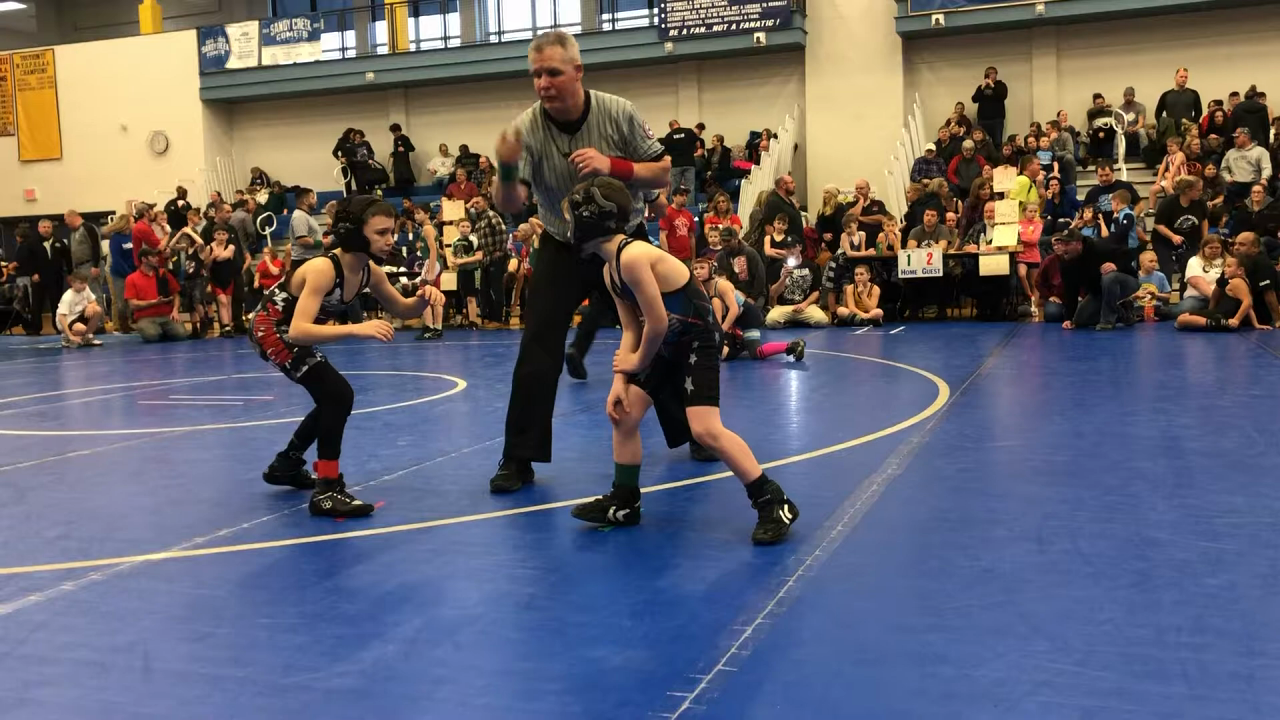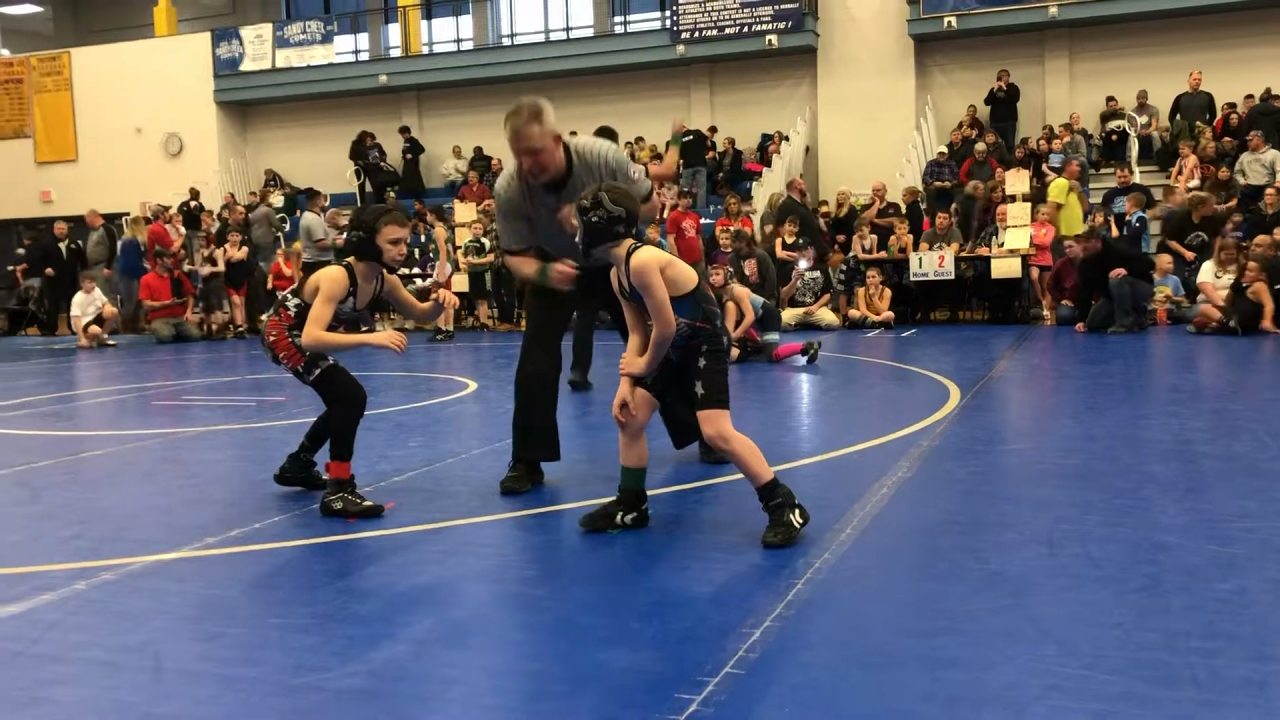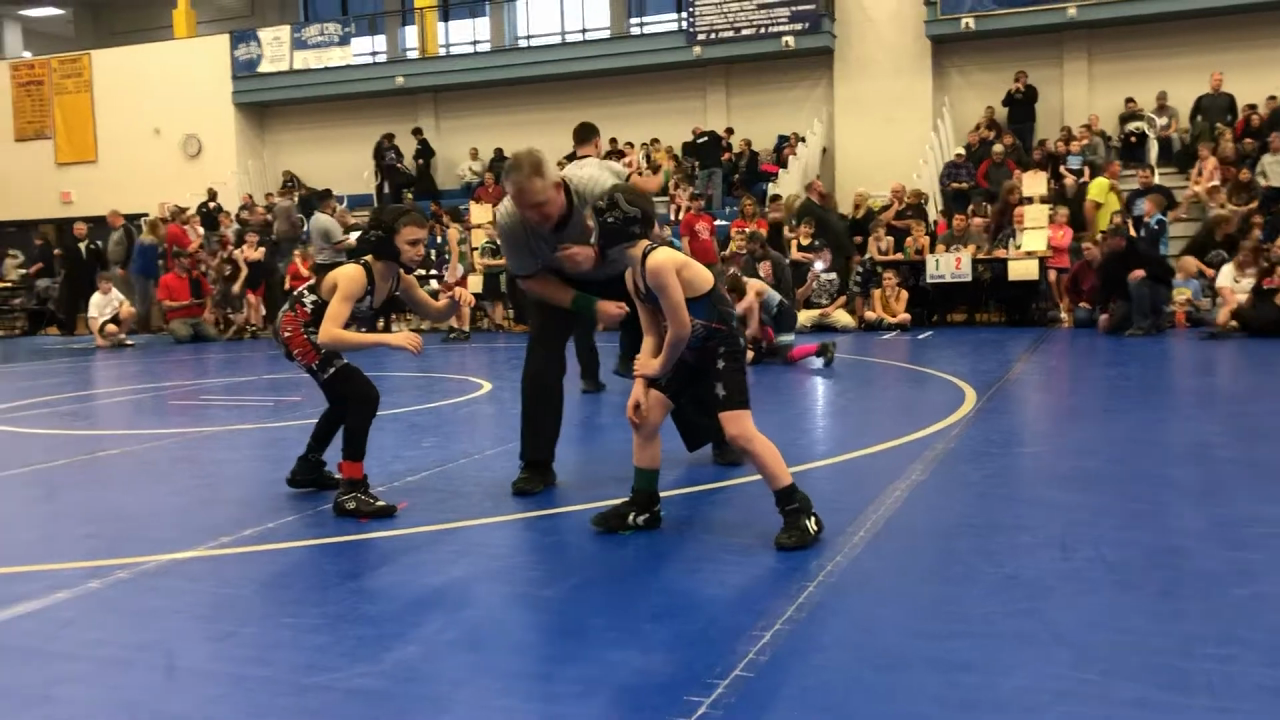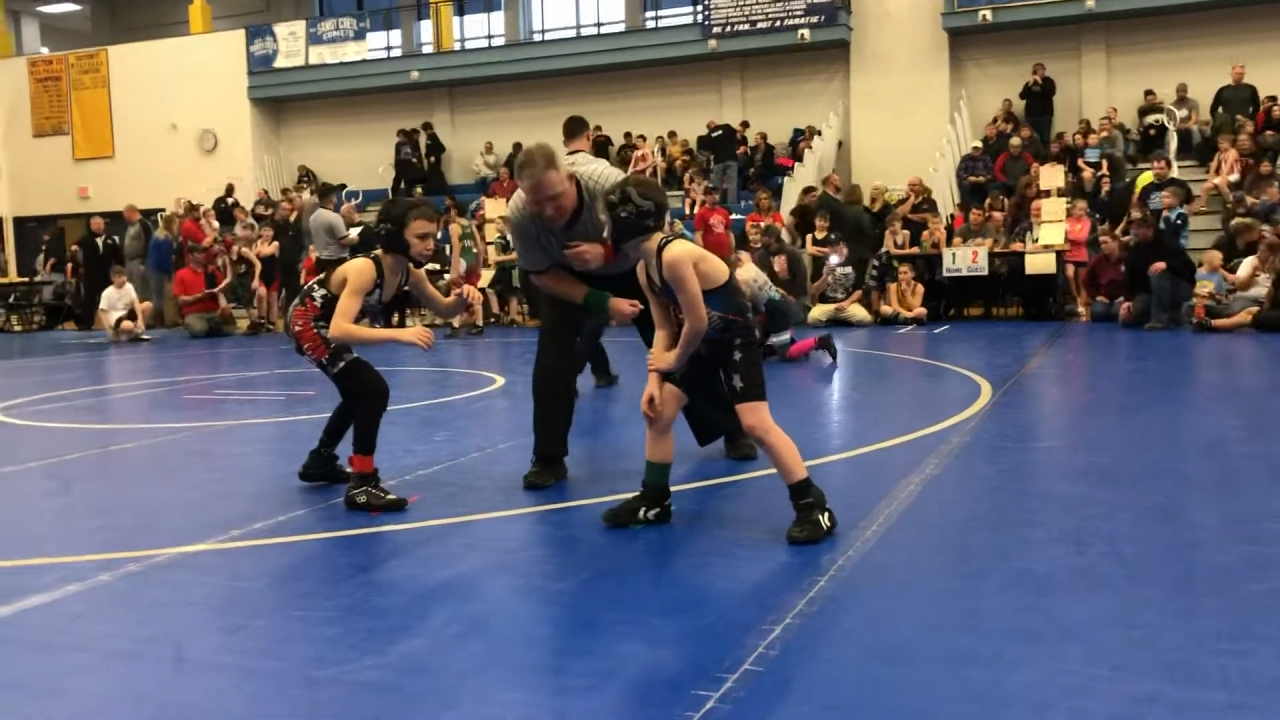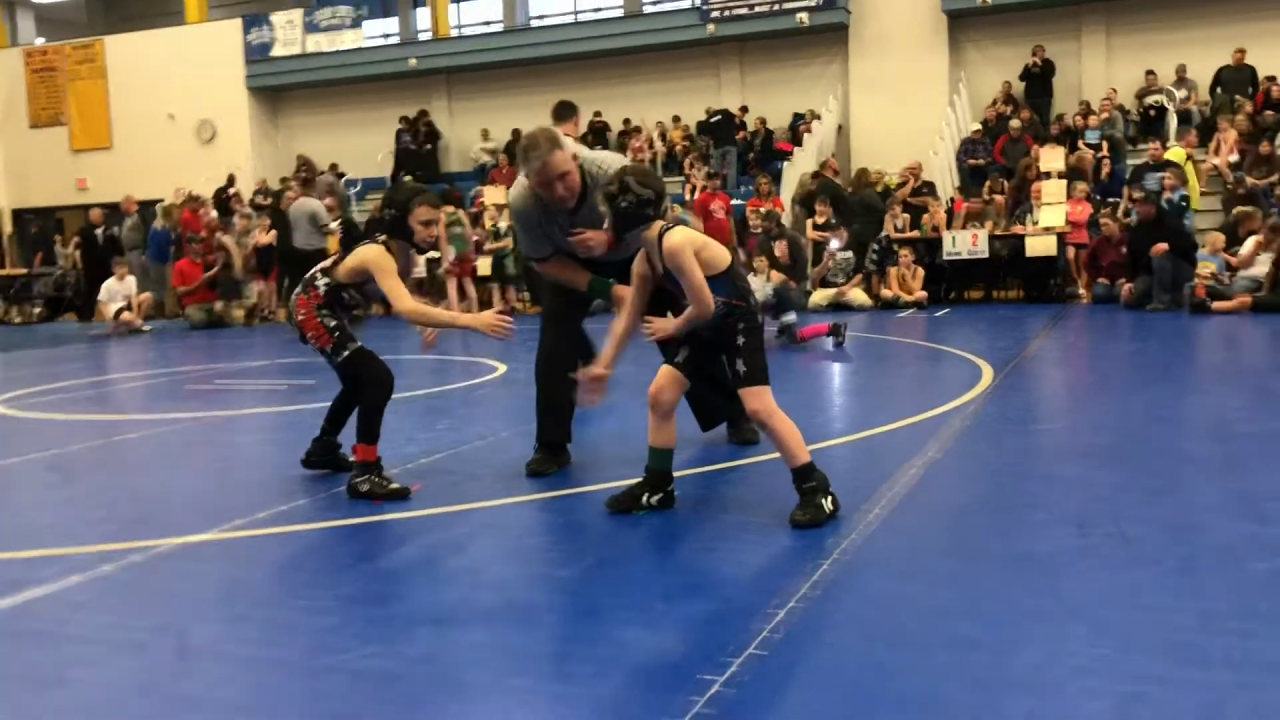
dt=0.3s
person 1, frame 1
left shoulder: (618, 112)
right shoulder: (526, 128)
left elbow: (663, 173)
right elbow: (509, 206)
left wrist: (613, 166)
right wrist: (508, 169)
right hip: (562, 248)
right knee: (538, 348)
right ankle: (518, 460)
person 1, frame 2
left shoulder: (602, 157)
right shoulder: (509, 188)
left elbow: (649, 207)
right elbow: (516, 255)
right wrist: (545, 272)
right hip: (555, 266)
right knee: (537, 356)
right ankle: (526, 462)
person 1, frame 3
left shoulder: (601, 189)
right shoulder: (508, 219)
right elbow: (530, 279)
left wrist: (598, 254)
right wrist: (591, 306)
left hip: (625, 273)
right hip: (558, 281)
right knee: (542, 359)
right ankle: (536, 464)
person 1, frame 4
left shoulder: (609, 184)
right shoulder: (519, 215)
right elbow: (542, 275)
left wrist: (607, 253)
right wrist: (602, 303)
left hip: (635, 268)
right hip: (567, 274)
right knee: (553, 355)
left ankle: (731, 430)
right ankle: (548, 458)
person 1, frame 5
left shoulder: (613, 170)
right shoulder: (520, 201)
right elbow: (544, 262)
left wrist: (610, 239)
right wrist: (606, 290)
left hip: (636, 253)
right hip: (568, 262)
right knee: (556, 342)
left ankle: (734, 415)
right ankle: (551, 446)
person 2, frame 1
left shoulder: (633, 257)
right shoulder: (610, 269)
left elbow: (657, 323)
right elbow: (631, 328)
left wrist: (638, 363)
right wrist: (620, 381)
left hip: (698, 340)
right hip: (666, 345)
left knee: (705, 429)
right knee: (623, 414)
left ankle: (772, 503)
right ankle: (624, 502)
person 2, frame 2
left shoulder: (641, 261)
right shoulder: (617, 273)
left elbow: (665, 327)
right elbow: (638, 333)
left wrist: (644, 365)
right wrist: (625, 383)
left hip: (705, 343)
right hip: (673, 349)
left knee: (716, 431)
right knee: (629, 414)
left ankle: (783, 506)
right ankle: (631, 505)
person 2, frame 3
left shoulder: (658, 262)
right shoulder: (632, 274)
left elbow: (680, 329)
right elbow: (652, 334)
left wrist: (660, 367)
right wrist: (639, 385)
left hip: (721, 345)
right hip: (688, 350)
left knee: (739, 432)
right knee: (643, 417)
left ankle: (798, 511)
right ankle: (644, 506)
person 2, frame 4
left shoulder: (674, 255)
right shoulder: (645, 268)
left elbow: (697, 323)
right elbow: (664, 328)
left wrist: (674, 361)
right wrist: (654, 380)
left hip: (735, 337)
right hip: (701, 342)
left knee: (756, 423)
right knee: (658, 411)
left ankle: (812, 506)
right ankle: (653, 501)
person 2, frame 5
left shoulder: (675, 243)
right shoulder: (645, 258)
left elbow: (704, 307)
right elbow: (629, 315)
left wrist: (673, 327)
right wrist: (603, 365)
left hip: (738, 322)
right hip: (702, 327)
left knee: (759, 407)
right knee: (660, 395)
left ankle: (815, 490)
right ankle: (657, 486)
person 3, frame 1
left shoulder: (370, 271)
right shoulder: (323, 269)
left elbow: (402, 310)
right elbow: (299, 331)
left wrist: (424, 298)
right wrist: (357, 329)
left hip: (292, 331)
right hip: (272, 328)
left knee: (333, 399)
right knee: (338, 395)
left ankle: (286, 465)
right ankle: (326, 491)
person 3, frame 2
left shoulder: (384, 280)
right shoulder: (338, 278)
left elbow: (420, 314)
right elbow: (311, 339)
left wrist: (438, 301)
right wrist: (371, 338)
left hip: (302, 334)
right hip: (284, 333)
left knee: (341, 401)
right knee: (351, 397)
left ankle: (297, 466)
right ankle: (338, 491)
person 3, frame 3
left shoulder: (400, 278)
right shoulder: (355, 275)
left elbow: (435, 313)
right elbow: (328, 337)
left wrist: (454, 300)
right wrist: (388, 339)
left hip: (315, 329)
right hip: (297, 327)
left knee: (345, 401)
right knee: (363, 396)
left ankle: (307, 468)
right ankle: (351, 492)
person 3, frame 4
left shoulder: (410, 272)
right shoulder: (364, 269)
left elbow: (442, 309)
right elbow: (340, 330)
left wrist: (462, 297)
right wrist: (401, 334)
left hip: (326, 323)
right hip: (308, 322)
left knee: (359, 395)
right knee: (373, 390)
left ankle: (320, 461)
right ankle: (362, 485)
person 3, frame 5
right shoulder: (377, 256)
left elbow: (402, 301)
right elbow: (405, 309)
left wrist: (428, 323)
right wrist: (472, 320)
left hip: (330, 311)
right hip: (311, 309)
left knee: (359, 383)
right knee: (377, 379)
left ankle: (322, 450)
right ankle: (365, 475)
